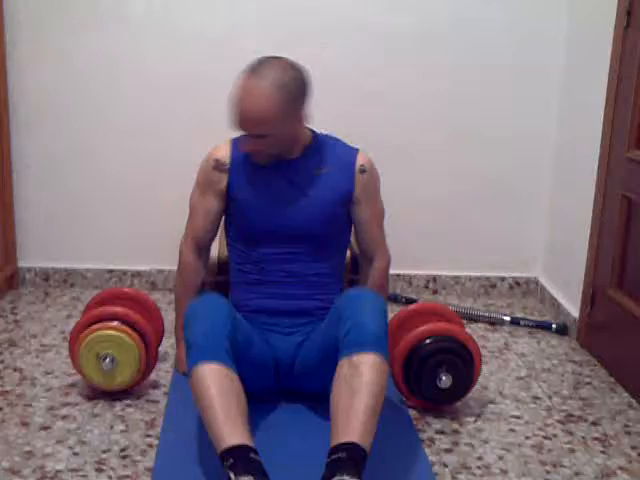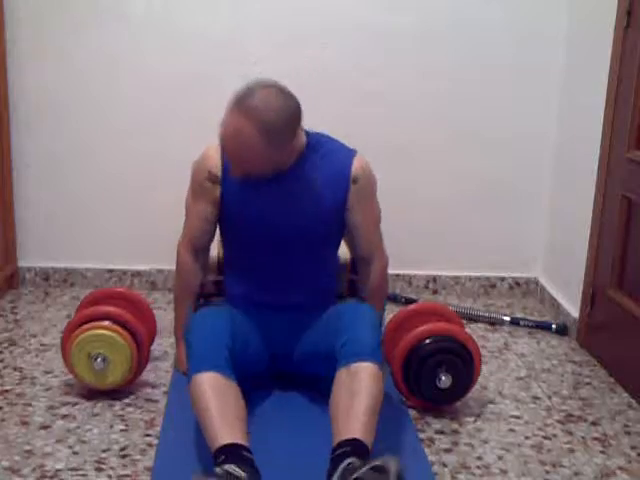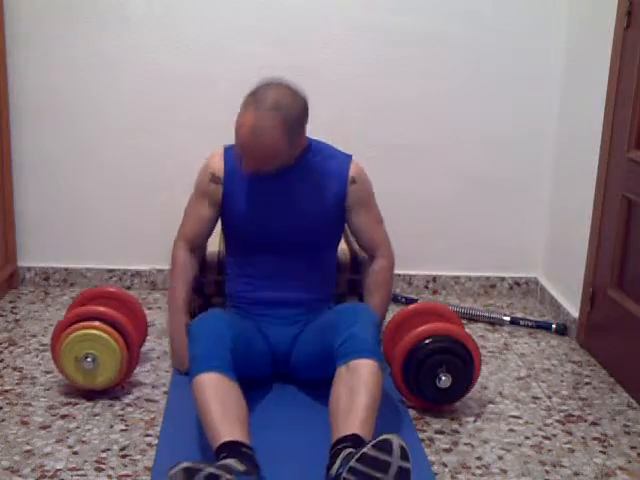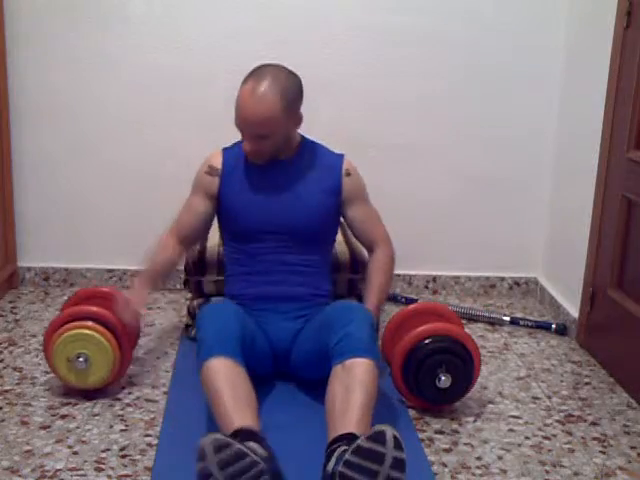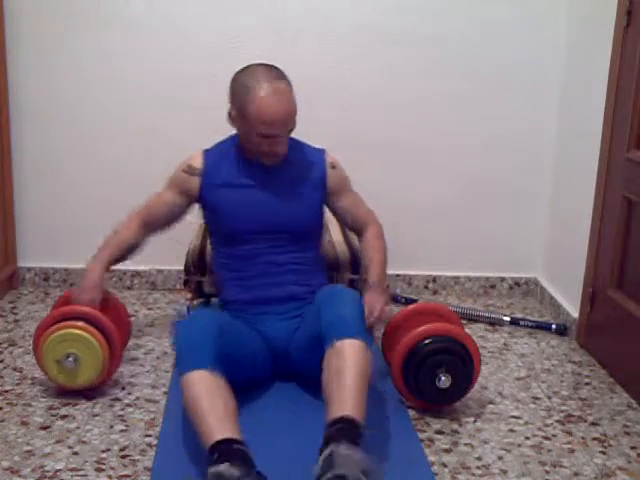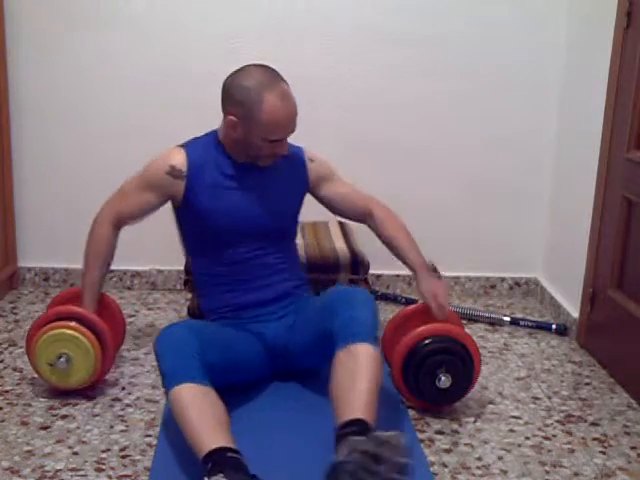
dt=0.3s
person 1, frame 1
left shoulder: (355, 169)
right shoulder: (223, 164)
left elbow: (375, 260)
right elbow: (194, 251)
left wrist: (368, 339)
right wrist: (183, 338)
left hip: (320, 345)
right hip: (250, 341)
left knee: (364, 305)
right knee: (207, 312)
person 1, frame 2
left shoulder: (350, 171)
right shoulder: (214, 167)
left elbow: (372, 262)
right elbow: (192, 253)
left wrist: (366, 339)
right wrist: (183, 339)
left hip: (315, 328)
right hip: (246, 327)
left knee: (359, 320)
right knee: (207, 325)
person 1, frame 3
left shoulder: (345, 175)
right shoulder: (219, 169)
left elbow: (381, 257)
right elbow: (187, 247)
left wrist: (367, 332)
right wrist: (179, 328)
left hip: (315, 330)
right hip: (246, 328)
left knee: (356, 319)
right knee: (209, 327)
person 1, frame 4
left shoulder: (338, 172)
right shoulder: (219, 168)
left elbow: (380, 247)
right elbow: (179, 238)
left wrist: (369, 319)
right wrist: (142, 283)
left hip: (312, 329)
right hip: (248, 328)
left knee: (351, 319)
right knee: (218, 315)
person 1, frame 5
left shoulder: (321, 166)
right shoulder: (202, 169)
left elbow: (367, 224)
right elbow: (142, 222)
left wrist: (374, 288)
right wrist: (97, 268)
left hip: (308, 328)
right hip: (243, 332)
left knee: (341, 301)
right knee: (194, 328)
person 1, frame 6
left shoulder: (301, 164)
right shoulder: (181, 167)
left elbow: (371, 211)
right elbow: (109, 219)
left wrist: (424, 271)
right wrist: (89, 308)
left hip: (300, 322)
right hip: (233, 334)
left knee: (354, 301)
right knee: (175, 341)
